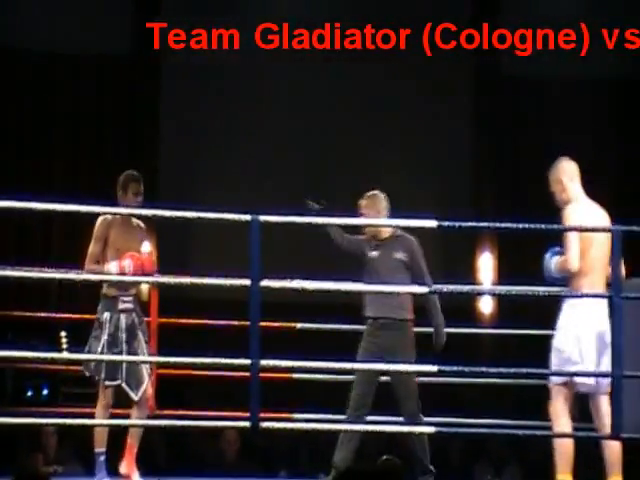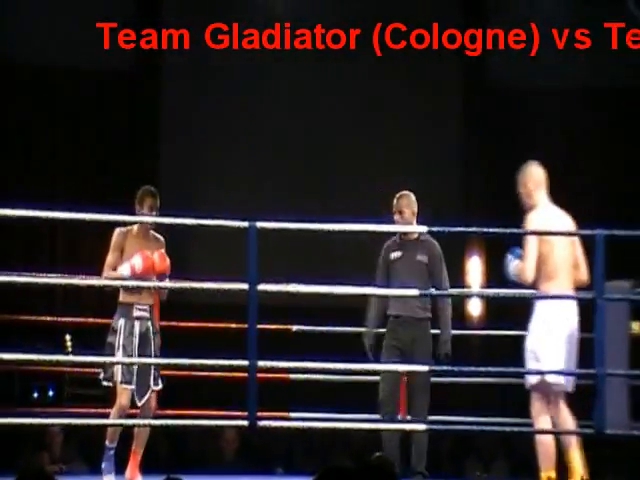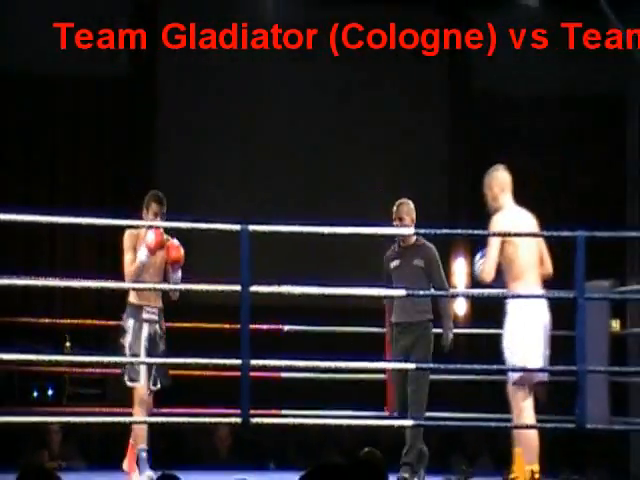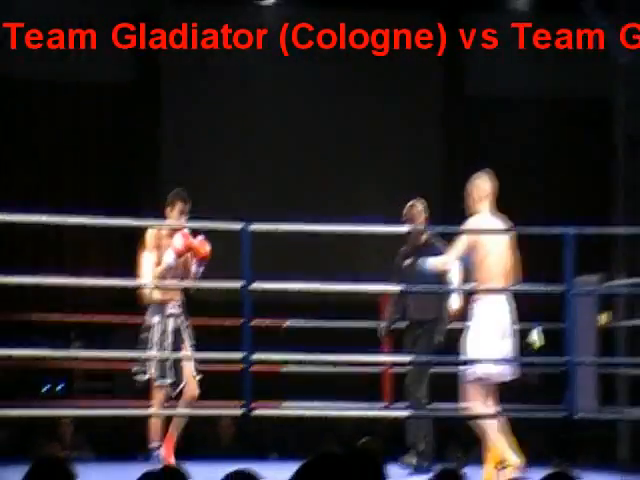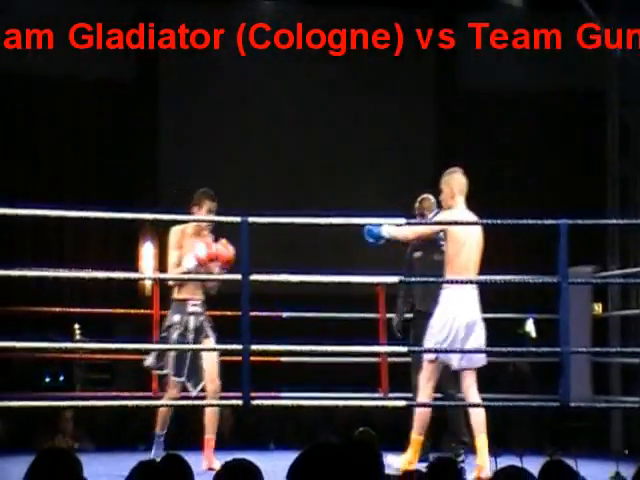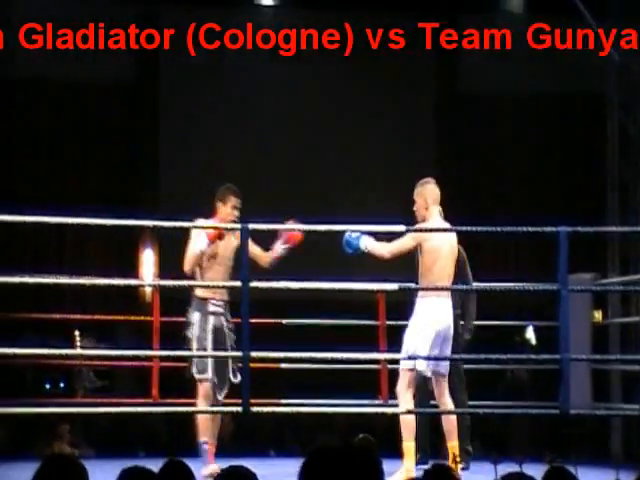
dt=0.3s
person 1, frame 1
left shoulder: (572, 211)
right shoulder: (602, 214)
left elbow: (572, 264)
right elbow: (618, 271)
left wrist: (554, 265)
left hip: (578, 309)
right hip: (601, 310)
left knee: (559, 407)
right knee: (602, 409)
person 1, frame 2
left shoulder: (535, 217)
right shoulder: (567, 220)
left elbow: (528, 274)
right elbow: (583, 276)
left wrist: (513, 267)
left hip: (548, 311)
right hip: (570, 311)
left knee: (540, 407)
right knee: (557, 402)
person 1, frame 3
left shoulder: (500, 220)
right shoulder: (530, 219)
left elbow: (487, 276)
right elbow: (547, 269)
left wrist: (478, 263)
left hip: (521, 309)
right hip: (539, 306)
left knee: (522, 401)
right knee: (518, 395)
person 1, frame 4
left shoulder: (475, 224)
right shoulder: (505, 227)
left elbow: (447, 262)
left wrist: (429, 262)
left hip: (487, 309)
right hip: (503, 308)
left knee: (475, 396)
right knee: (486, 395)
person 1, frame 5
left shoulder: (448, 218)
right shoulder: (476, 223)
left elbow: (410, 233)
left wrist: (383, 230)
left hip: (452, 301)
right hip: (471, 304)
left knee: (426, 381)
right knee: (469, 388)
person 1, frame 6
left shoulder: (424, 230)
right shoulder: (451, 233)
left elbow: (388, 251)
left wrist: (362, 241)
left hip: (427, 309)
right hip: (445, 310)
left knee: (405, 389)
right knee: (441, 388)
person 2, frame 1
left shoulder: (141, 229)
right shoulder: (105, 224)
right elbow: (88, 268)
left wrist: (146, 271)
right wrist: (115, 267)
left hip: (133, 310)
right hip: (110, 309)
left knee: (146, 393)
right knee: (106, 397)
person 2, frame 2
left shoulder: (159, 242)
right shoulder: (122, 235)
right elbow: (106, 277)
left wrist: (162, 277)
right wrist: (128, 269)
left hip: (149, 319)
right hip: (126, 316)
left knee: (149, 403)
right knee: (123, 401)
person 2, frame 3
left shoulder: (168, 242)
right shoulder: (132, 236)
left elbow: (174, 293)
right elbow: (130, 278)
left wrist: (176, 267)
right wrist: (146, 252)
left hip: (157, 318)
right hip: (136, 316)
left knee: (147, 398)
right knee: (142, 395)
person 2, frame 4
left shoulder: (185, 239)
right shoulder: (154, 235)
right elbow: (151, 278)
left wrist: (199, 263)
right wrist: (173, 254)
left hip: (179, 313)
right hip: (160, 313)
left knee: (191, 390)
right knee: (160, 394)
left ankle: (168, 445)
right ankle: (157, 457)
person 2, frame 5
left shoulder: (210, 239)
right shoulder: (178, 232)
right elbow: (173, 275)
left wrist: (221, 266)
right wrist: (194, 260)
left hip: (201, 313)
right hip: (179, 311)
left knee: (213, 385)
right knee: (172, 389)
left ankle: (209, 453)
right ankle: (158, 444)
person 2, frame 6
left shoulder: (237, 236)
right shoulder: (201, 227)
left elbow: (264, 260)
right elbow: (187, 268)
left wrist: (282, 245)
right wrist: (206, 240)
left hip: (222, 311)
right hip: (202, 309)
left knee: (221, 392)
right knee: (205, 387)
left ankle: (211, 455)
person 3, frame 1
left shoulder: (408, 245)
right shoulder: (364, 244)
left elbow: (426, 287)
right elbow: (342, 241)
left wrist: (439, 325)
left hip: (401, 332)
right hip: (373, 331)
left knee: (411, 407)
right knee: (357, 403)
person 3, frame 2
left shoulder: (431, 248)
right shoulder: (389, 248)
left elbow: (442, 292)
right elbow: (380, 291)
left wrist: (446, 333)
right wrist: (370, 327)
left hip: (421, 328)
right hip: (394, 328)
left knee: (419, 404)
right knee: (386, 398)
person 3, frame 3
left shoulder: (427, 251)
right shoulder: (390, 256)
left elbow: (443, 291)
left wrist: (448, 328)
right wrist: (390, 337)
left hip: (421, 330)
right hip: (399, 332)
left knee: (417, 401)
right knee: (402, 402)
right ankle: (419, 456)
person 3, frame 4
left shoulder: (436, 249)
right shoulder: (404, 254)
left elbow: (446, 291)
left wrist: (442, 328)
right wrist: (387, 321)
left hip: (430, 326)
right hip: (411, 327)
left knee: (415, 385)
right knee: (416, 389)
left ankle: (417, 449)
right ankle: (425, 454)
person 3, frame 5
left shoulder: (446, 244)
right shoulder: (414, 246)
right wrist: (399, 315)
right hip: (419, 319)
left knee: (447, 383)
right knee: (419, 384)
left ankle: (458, 443)
right ankle: (421, 445)
person 3, frame 6
left shoulder: (457, 254)
left elbow: (469, 292)
left wrist: (468, 326)
left hip: (452, 327)
left knee: (456, 389)
right knee: (421, 387)
left ankle: (463, 452)
right ankle: (421, 447)
